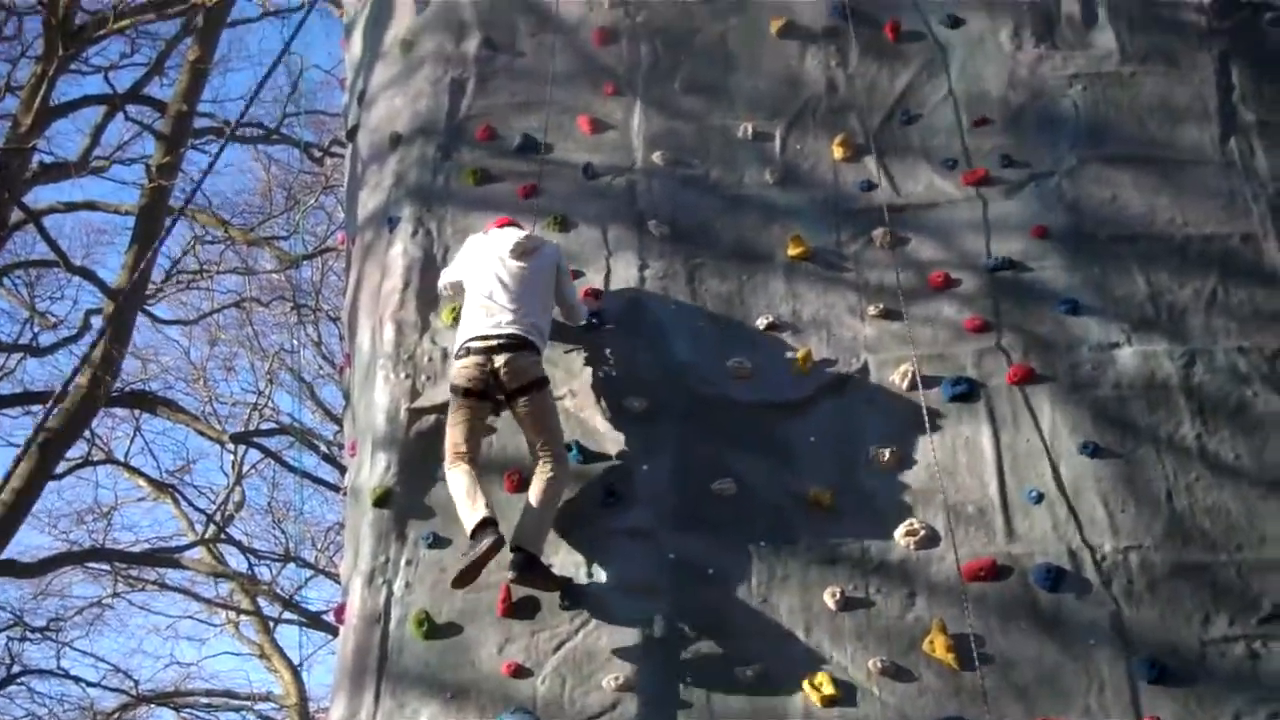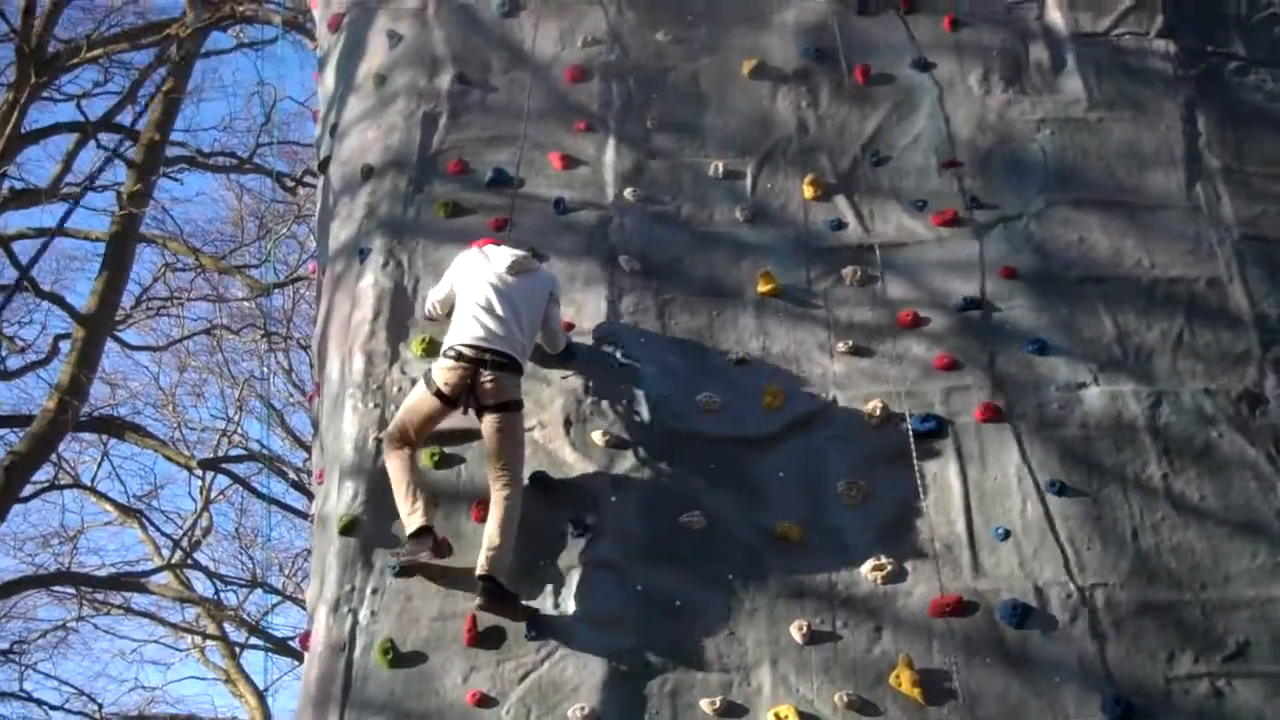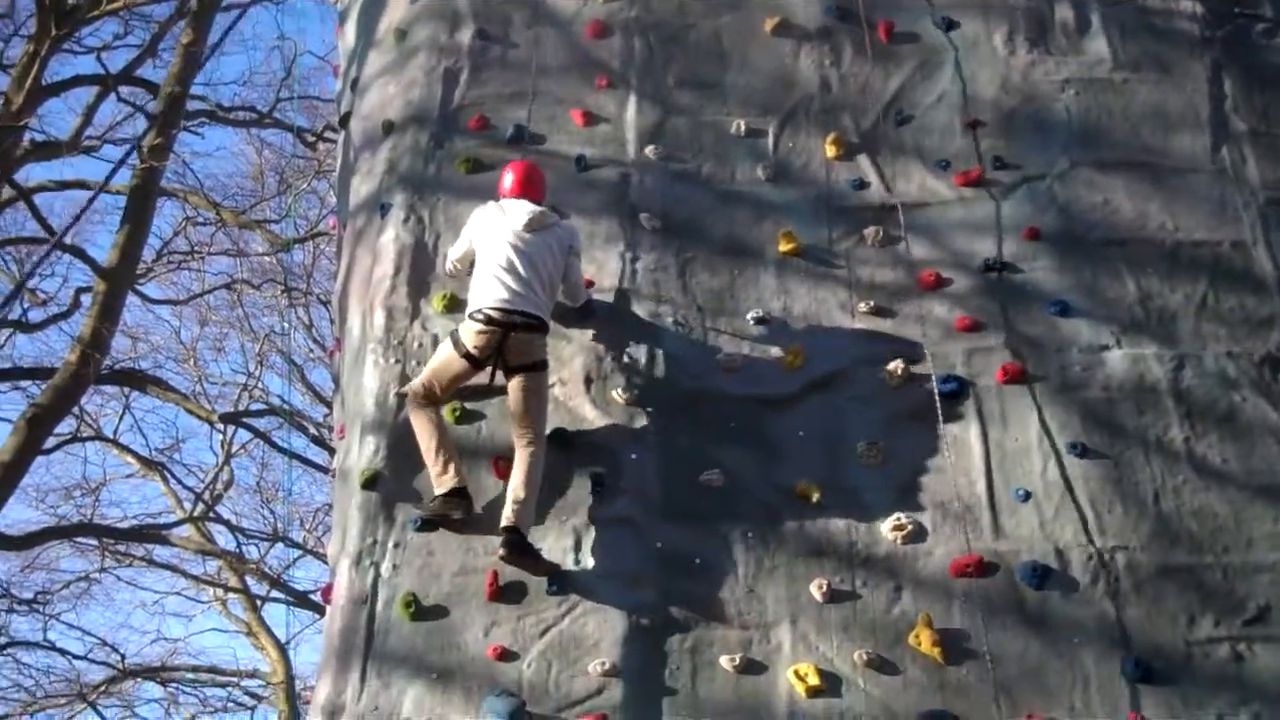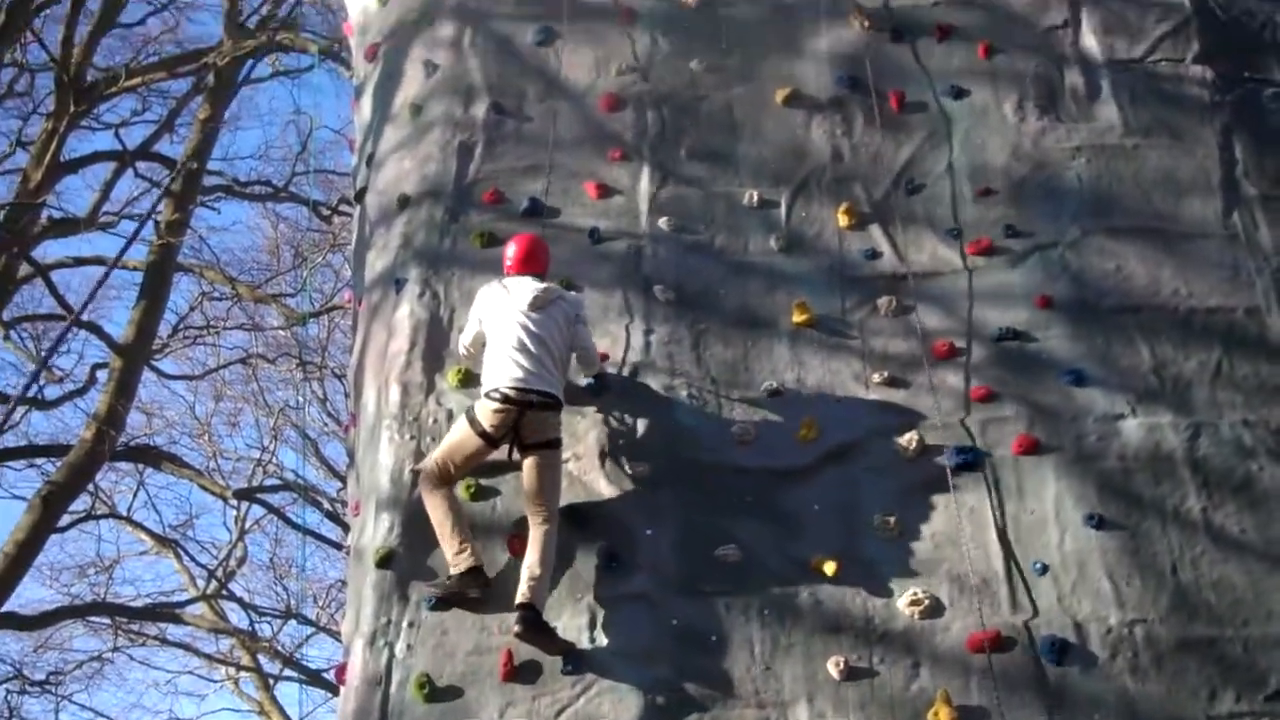
dt=0.4s
person 1, frame 1
left shoulder: (475, 244)
right shoulder: (550, 251)
left elbow: (445, 285)
right elbow: (575, 315)
right wrist: (583, 305)
left hip: (471, 355)
right hip: (520, 356)
left knee: (458, 459)
right knee: (552, 461)
left ankle: (483, 529)
right ankle: (525, 554)
person 1, frame 2
left shoulder: (469, 259)
right shoulder: (544, 278)
left elbow: (433, 307)
right elbow: (556, 345)
right wrist: (565, 339)
left hip: (456, 362)
right hip: (503, 373)
left knee: (396, 442)
right knee: (506, 483)
left ankle: (421, 533)
right ankle: (491, 580)
person 1, frame 3
left shoulder: (486, 215)
right shoulder: (565, 232)
left elbow: (453, 265)
right elbow: (577, 297)
right wrist: (583, 293)
left hip: (483, 324)
right hip: (529, 334)
left knee: (420, 398)
right knee: (529, 440)
left ankle: (452, 492)
right ankle: (515, 533)
person 1, frame 4
left shoulder: (491, 293)
right shoulder: (569, 303)
left elbow: (467, 350)
right elbow: (589, 362)
right wrist: (597, 373)
left hip: (498, 402)
right hip: (544, 411)
left knee: (432, 477)
right knee: (543, 517)
left ankle: (468, 571)
right ankle: (529, 609)
